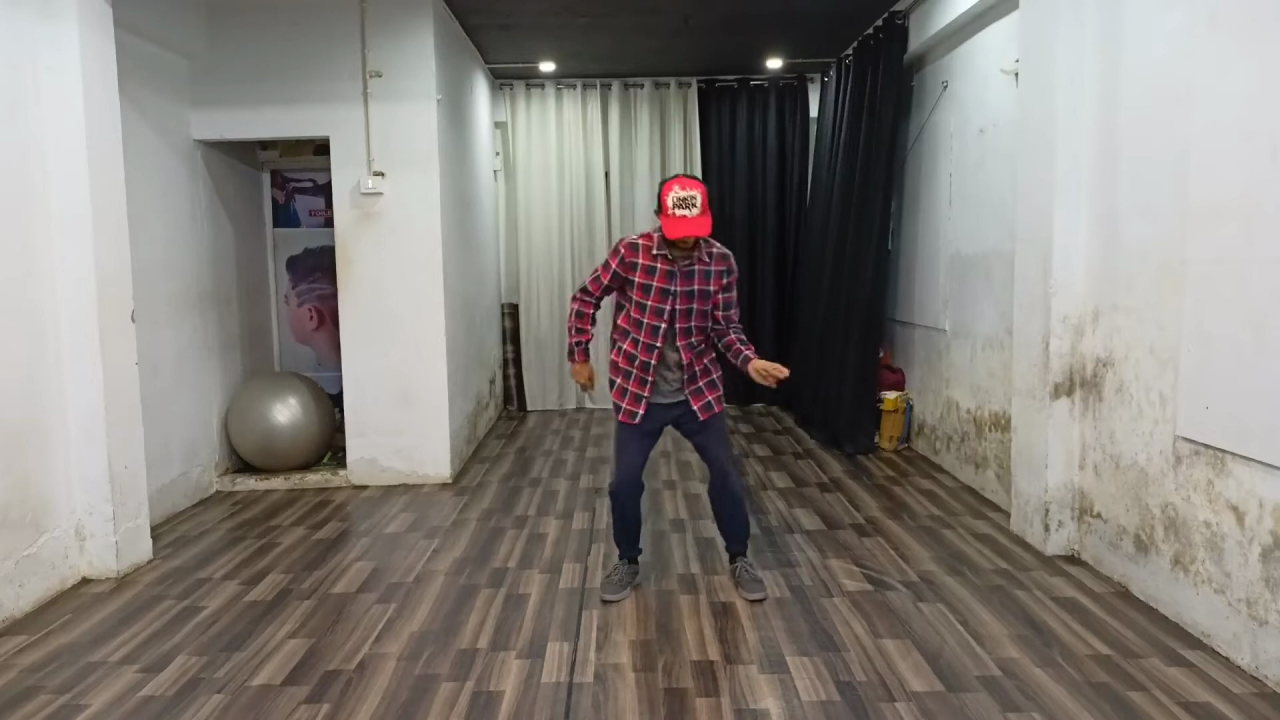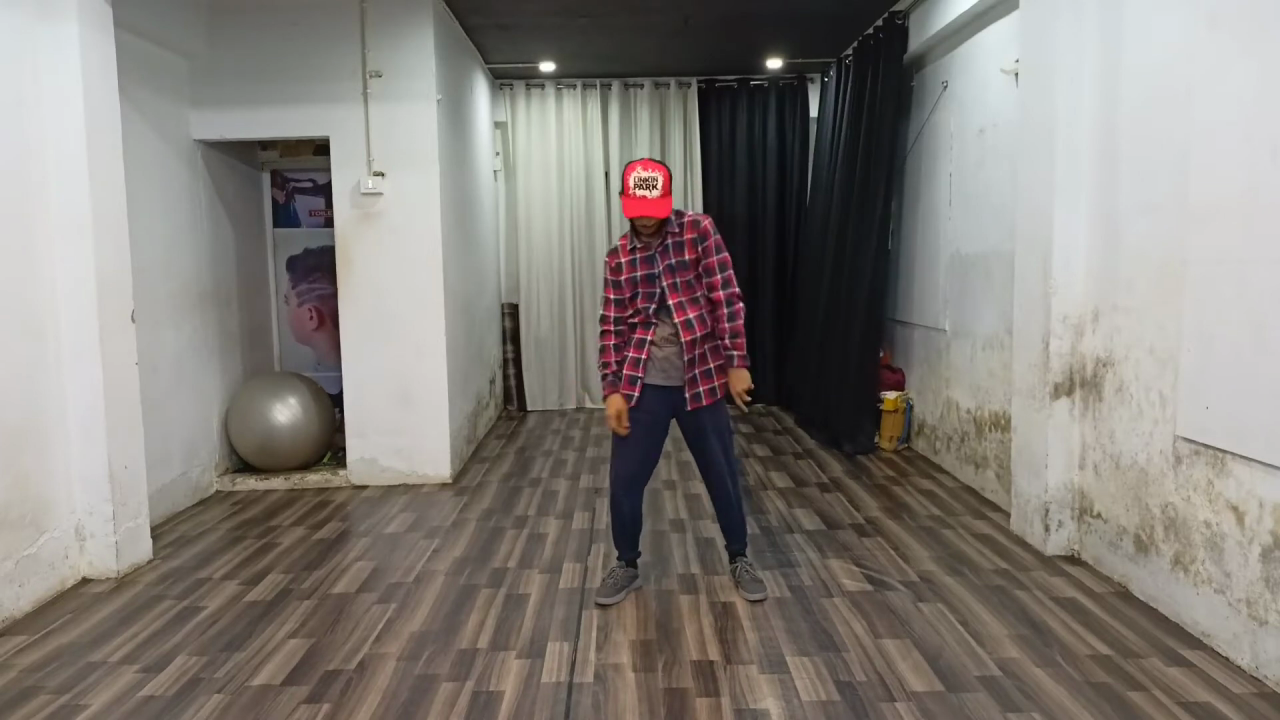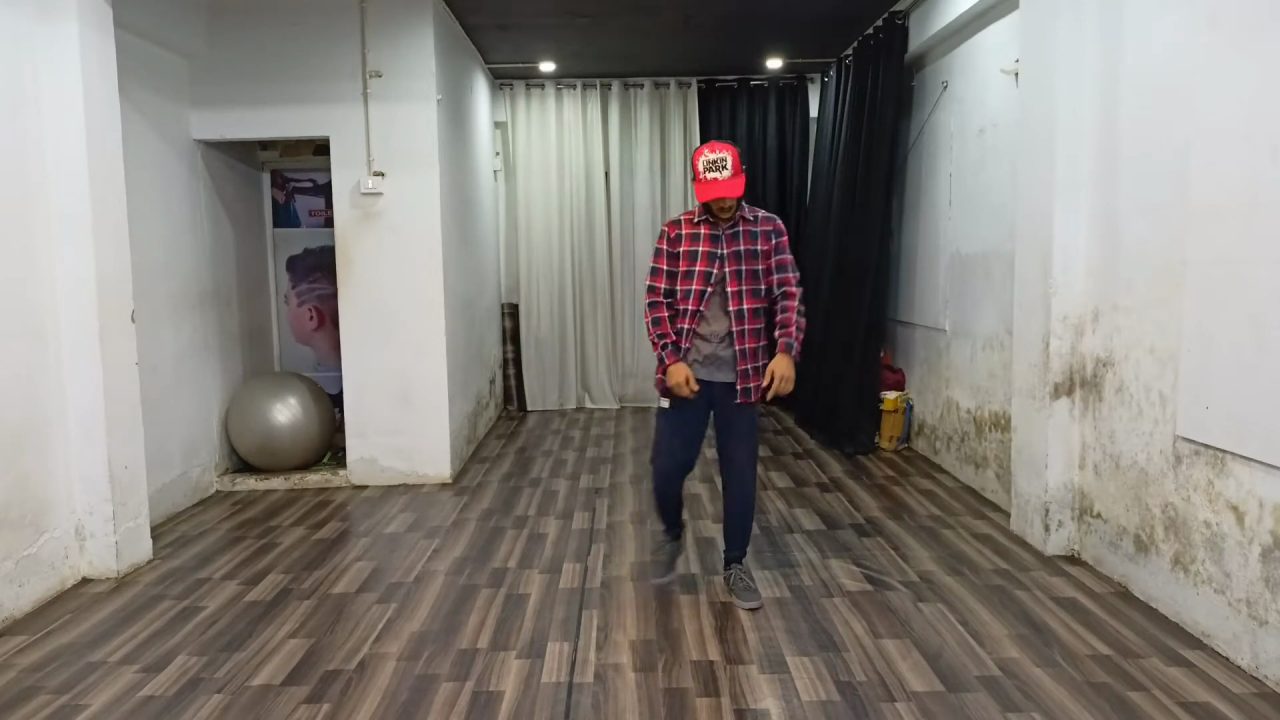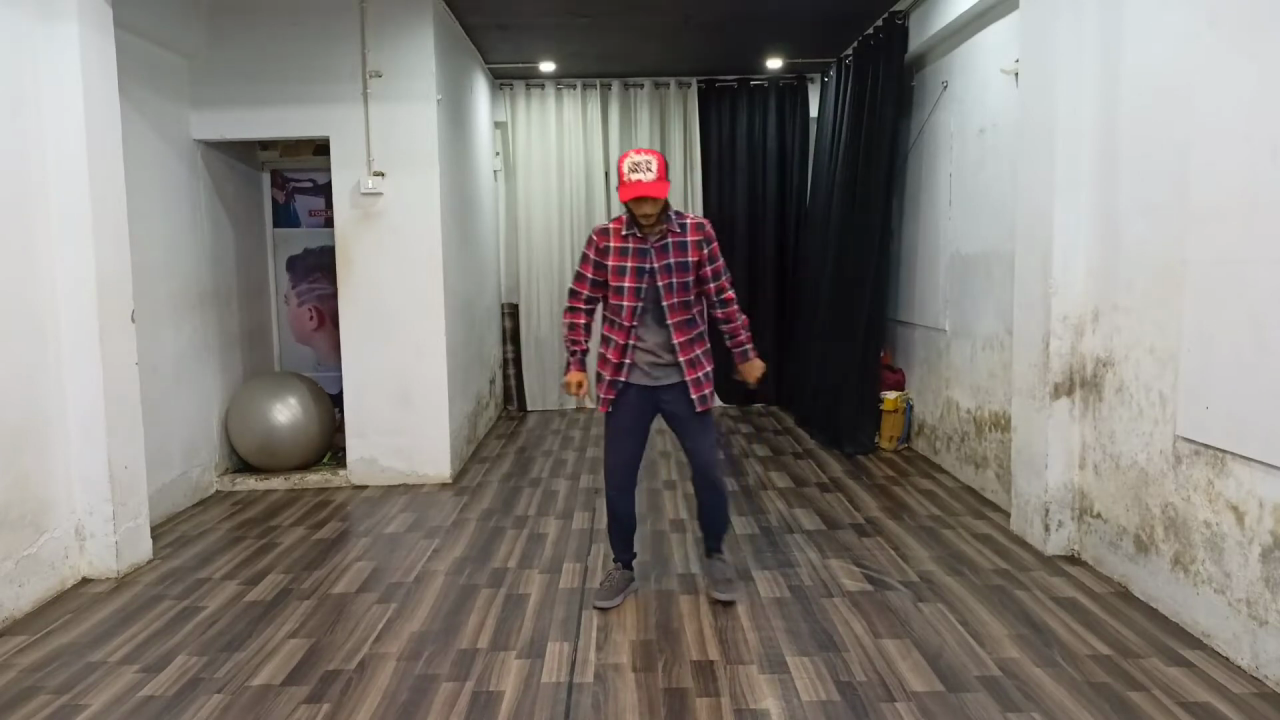
dt=1s
person 1, frame 1
left shoulder: (720, 261)
right shoulder: (633, 252)
left elbow: (726, 328)
right elbow: (585, 298)
left wrist: (750, 362)
right wrist: (580, 355)
left hip: (698, 390)
right hip: (638, 390)
left knee: (726, 475)
right knee: (625, 482)
left ankle: (739, 559)
right ankle: (628, 561)
person 1, frame 2
left shoulder: (697, 230)
right shoulder: (618, 257)
left elbow: (726, 296)
right elbow: (611, 329)
left wrist: (737, 363)
right wrist: (613, 391)
left hip: (700, 378)
right hip: (642, 383)
left knee: (722, 474)
right knee: (625, 479)
left ankle: (739, 558)
right ankle: (627, 564)
person 1, frame 3
left shoulder: (768, 228)
right shoulder: (677, 232)
left elbow: (787, 294)
right elbow: (657, 299)
left wrist: (785, 352)
right wrist: (670, 359)
left hip: (743, 374)
right hip: (687, 373)
left knee: (740, 474)
right knee: (668, 466)
left ankle: (734, 564)
right ankle: (672, 536)
person 1, frame 4
left shoulder: (696, 233)
right shoulder: (604, 240)
left elbow: (723, 298)
right elbow: (581, 303)
left wrist: (746, 352)
right wrist: (577, 362)
left hip: (686, 377)
right hip: (627, 380)
left knee: (708, 470)
right knee: (618, 477)
left ankle: (715, 556)
right ankle: (622, 566)
